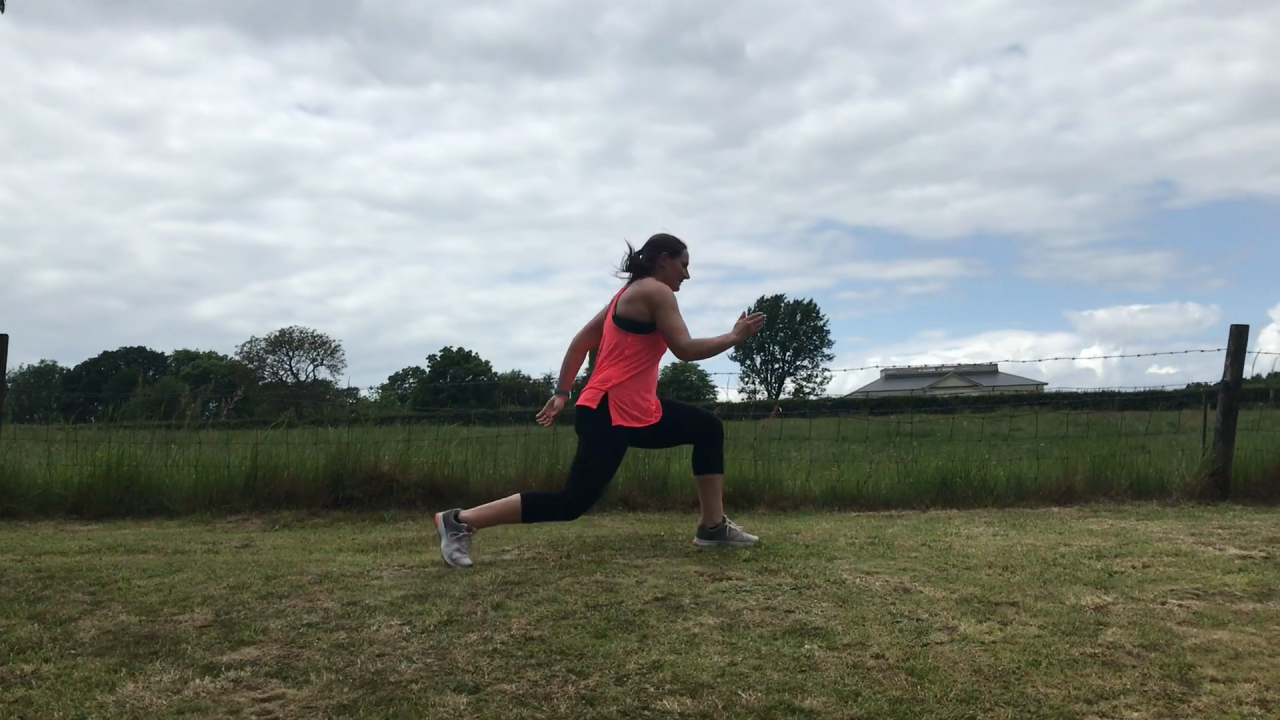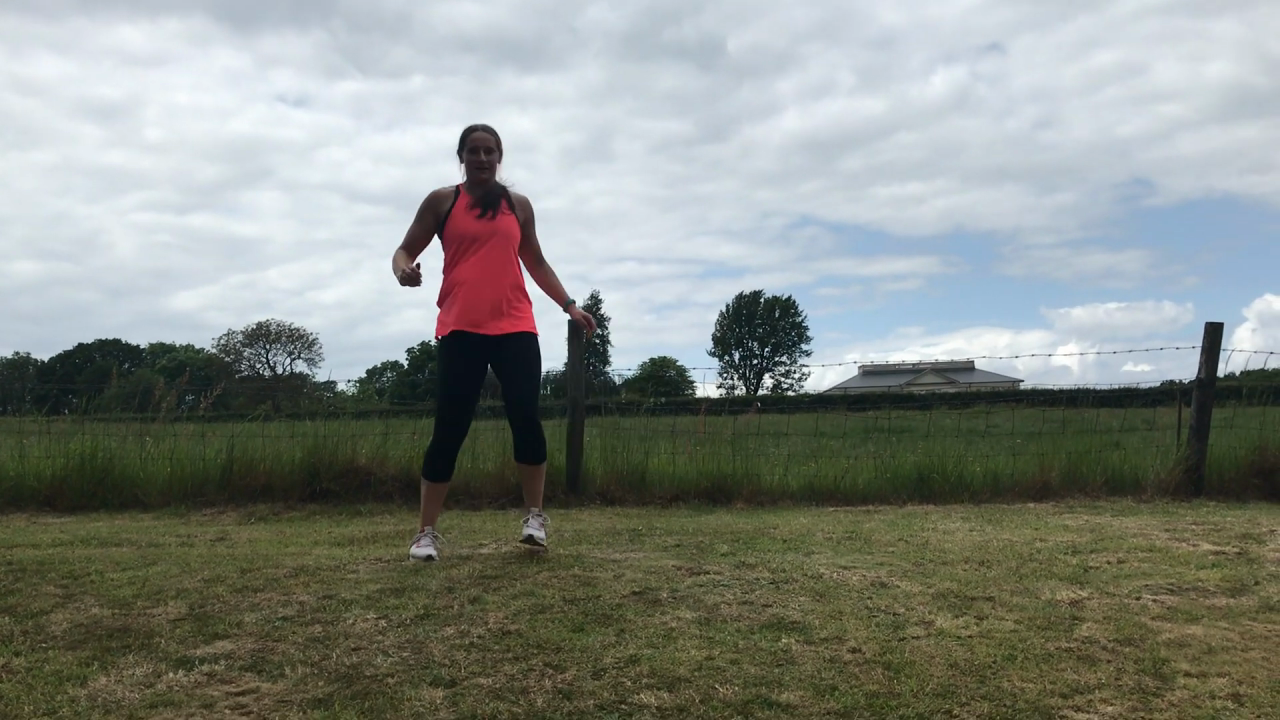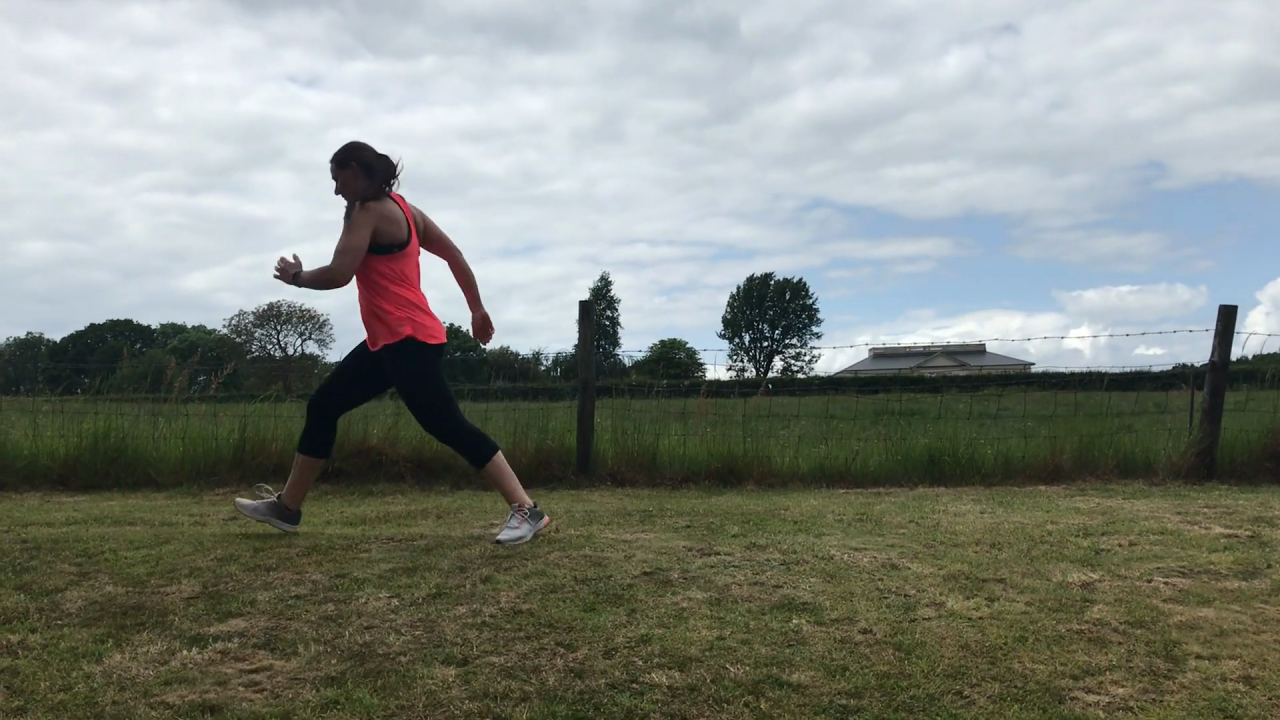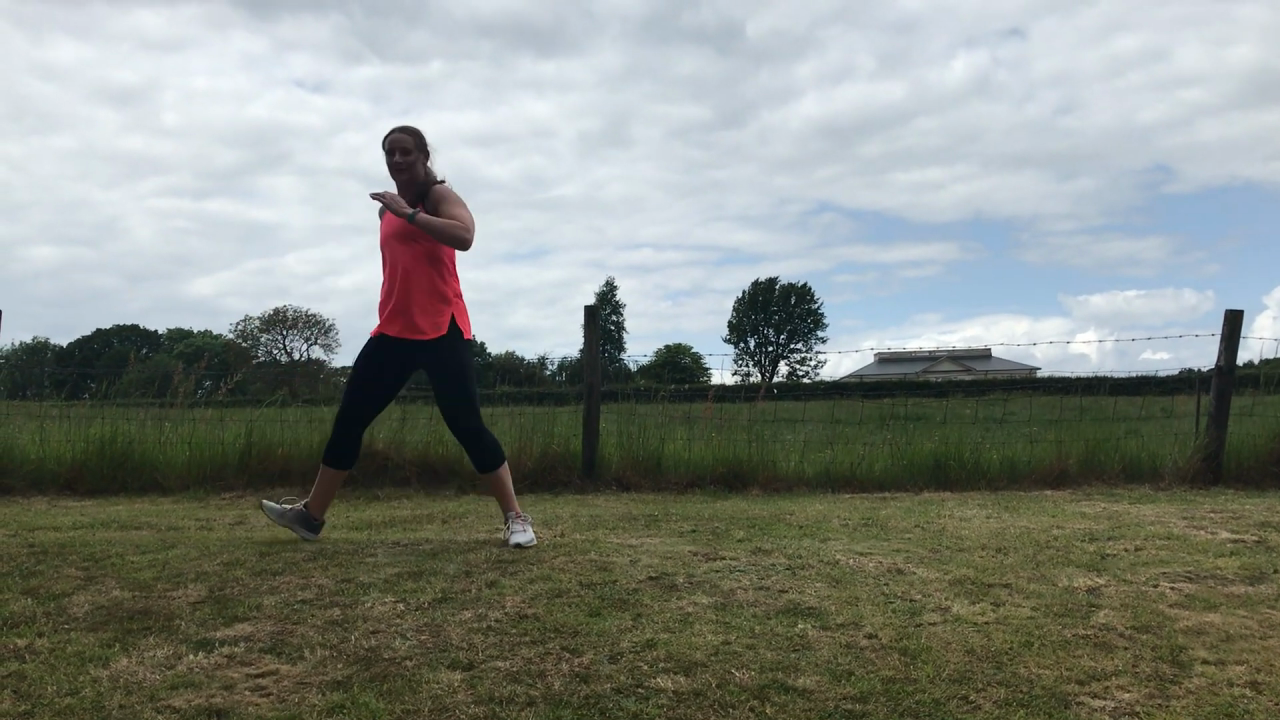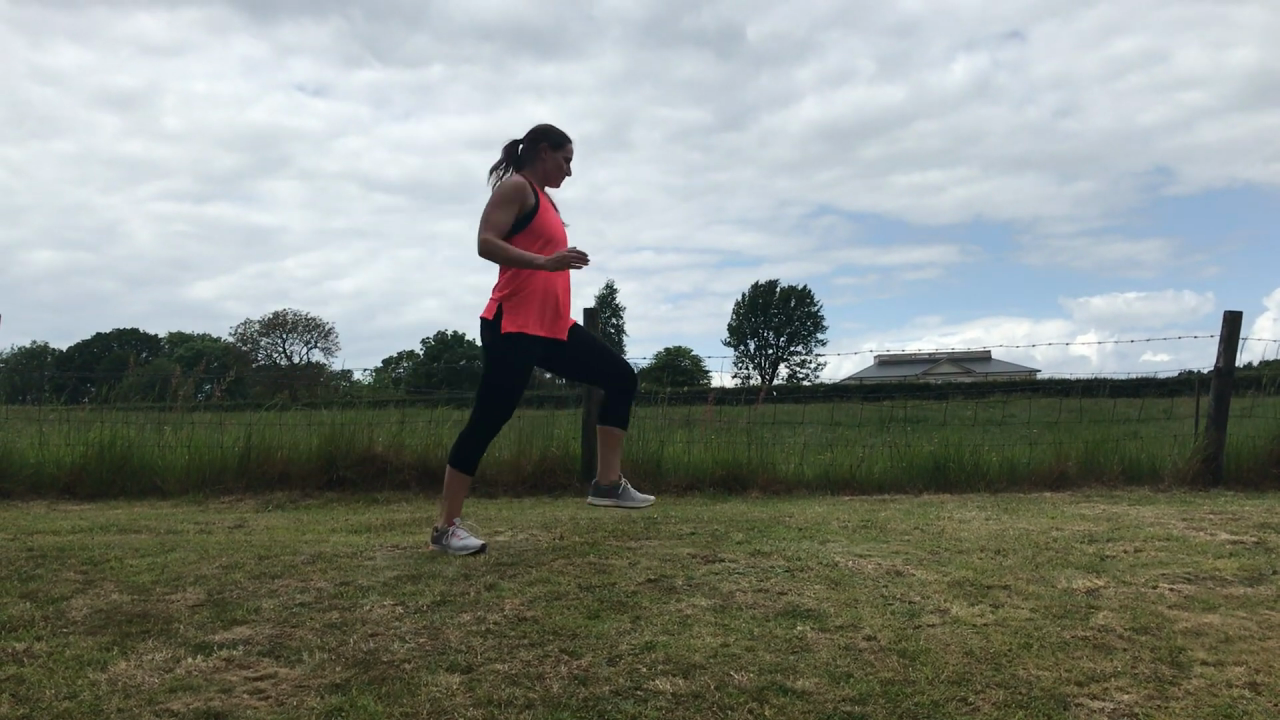
dt=1s
person 1, frame 1
left shoulder: (630, 294)
right shoulder: (658, 293)
left elbow: (581, 342)
right elbow: (686, 350)
left wrist: (562, 394)
right wrist: (735, 336)
left hip: (633, 409)
right hip: (610, 415)
left knee: (707, 428)
right knee: (573, 503)
left ankle: (713, 524)
right ankle: (458, 521)
person 1, frame 2
left shoulder: (518, 205)
right shoulder: (441, 201)
left elbow: (535, 262)
right elbow: (403, 251)
left wrist: (570, 306)
right wrist: (405, 270)
left hip: (515, 327)
right hip: (460, 329)
left knee: (524, 418)
right knee: (450, 429)
left ankle: (535, 514)
right ankle: (426, 532)
person 1, frame 3
left shoulder: (366, 211)
right shoulder: (403, 208)
left elbow: (337, 274)
right elbow: (455, 256)
left wrist: (296, 276)
right wrist: (477, 310)
left hip: (405, 336)
right hip: (391, 337)
left knee: (445, 424)
right knee: (323, 404)
left ankle: (526, 510)
right ankle: (287, 506)
person 1, frame 4
left shoulder: (438, 195)
right shoulder: (391, 207)
left elbow: (464, 237)
left wrist: (409, 214)
left hip: (442, 328)
right hip: (393, 331)
left knee: (465, 423)
right knee: (350, 418)
left ankle: (515, 517)
right ankle: (310, 514)
person 1, frame 5
left shoulder: (541, 200)
right shoulder: (516, 187)
right elbow: (487, 243)
right wrist: (546, 262)
left hip: (553, 324)
right hip: (514, 324)
left knee: (621, 378)
right knee: (488, 419)
left ankle: (608, 482)
right ankle: (445, 527)
